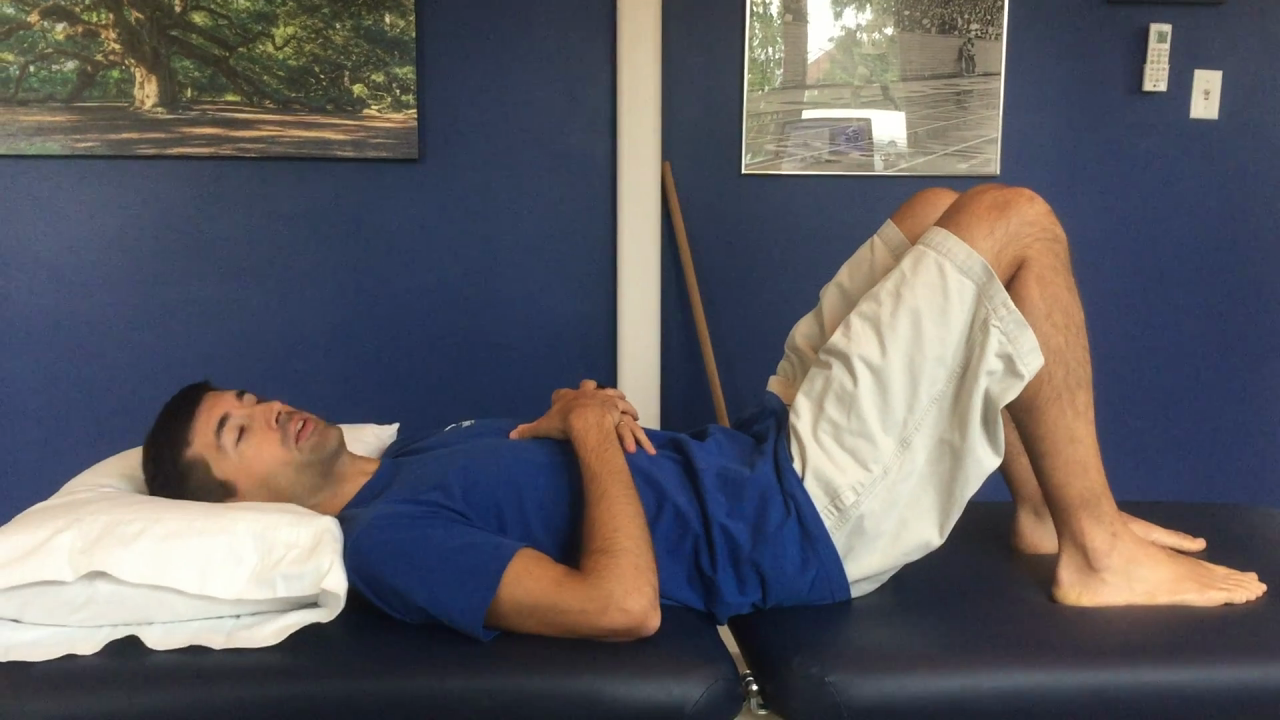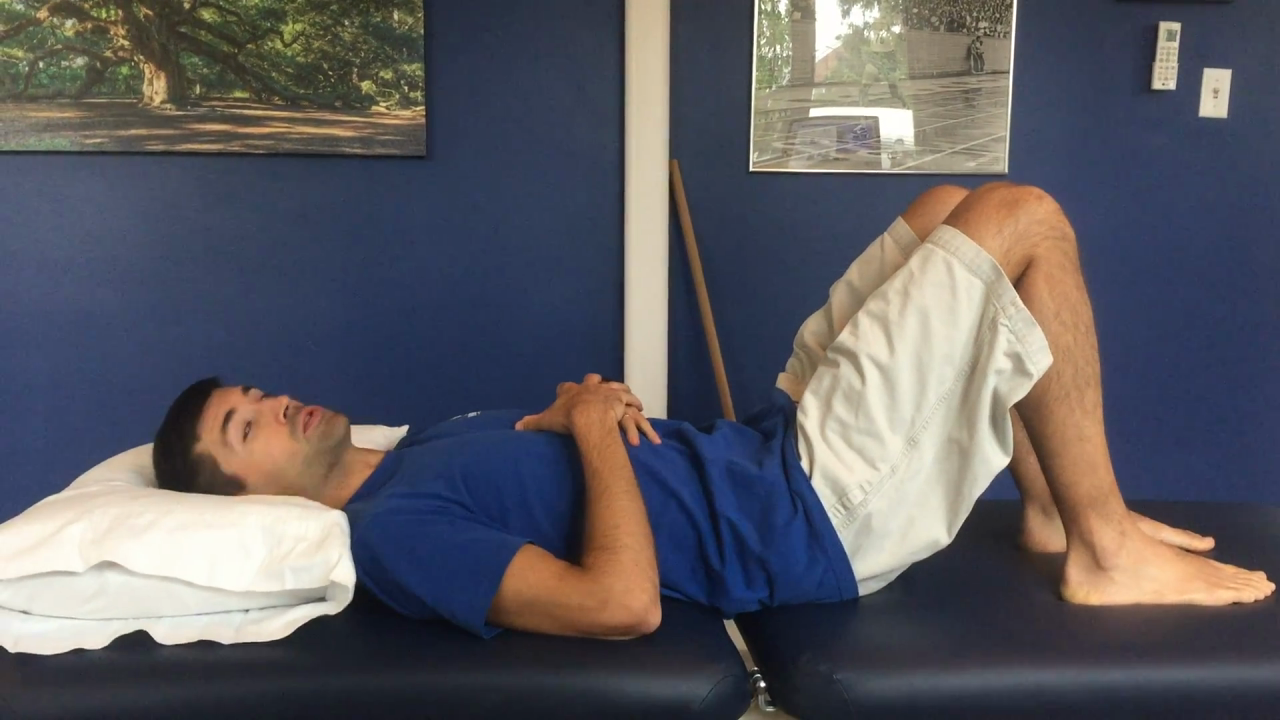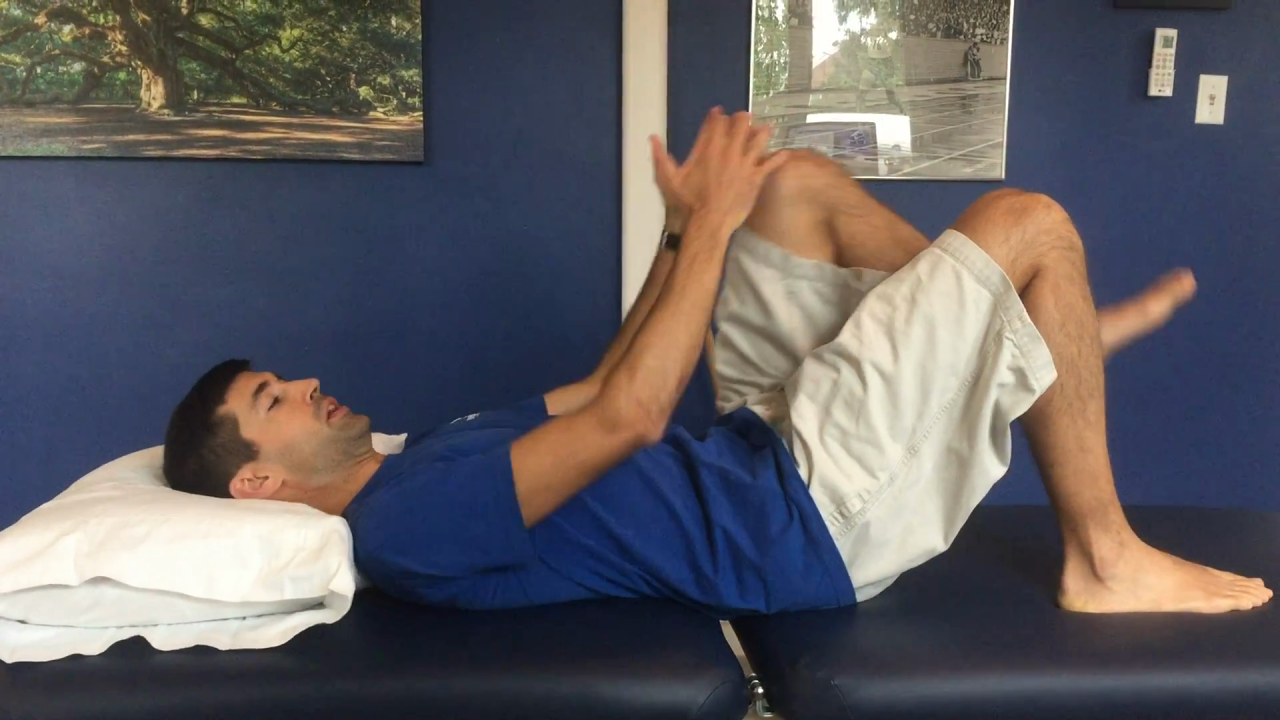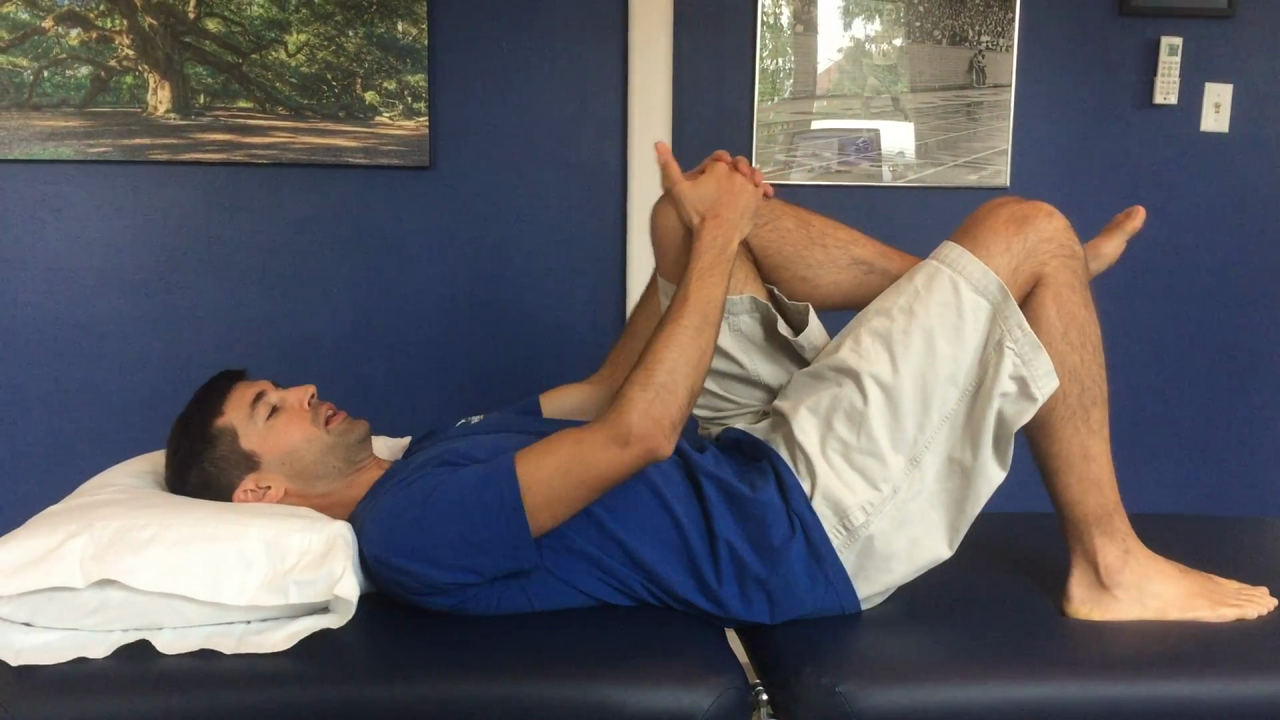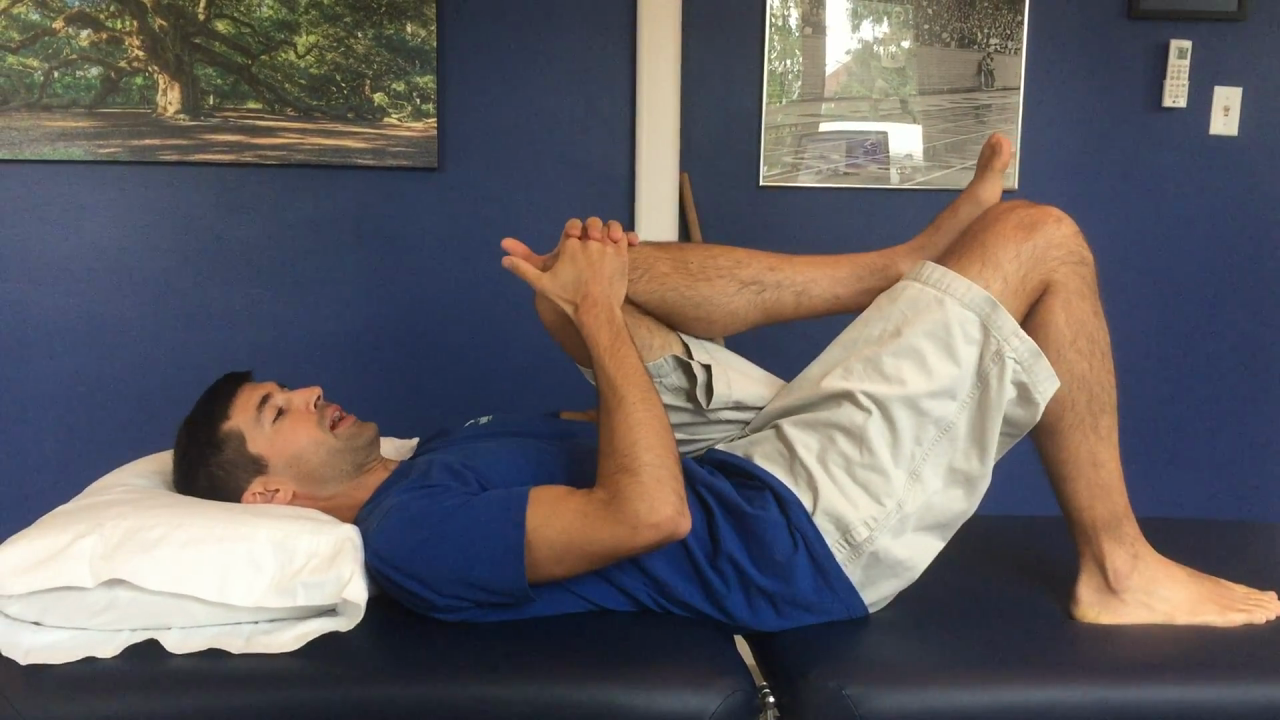
dt=1s
person 1, frame 1
left shoulder: (408, 452)
right shoulder: (386, 540)
right elbow: (623, 607)
left wrist: (571, 419)
right wrist: (594, 433)
left hip: (759, 447)
right hip: (806, 522)
left knee: (940, 210)
right knee: (1012, 222)
left ankle: (1044, 509)
right ankle: (1098, 552)
person 1, frame 2
left shoulder: (415, 454)
right shoulder: (394, 531)
right elbow: (625, 604)
left wrist: (584, 408)
right wrist: (595, 425)
left hip: (770, 440)
right hip: (816, 517)
left knee: (952, 208)
right knee: (1022, 218)
left ankle: (1054, 507)
right ankle: (1108, 552)
person 1, frame 3
left shoulder: (419, 464)
right shoulder: (410, 523)
left elbow: (600, 393)
right elbow: (634, 414)
left wrist: (693, 227)
right wrist: (711, 225)
left hip: (752, 450)
right hip: (805, 520)
left knee: (798, 182)
right knee: (1026, 223)
left ankle: (1050, 347)
right ankle: (1106, 559)
person 1, frame 4
left shoulder: (426, 462)
right shoulder: (415, 531)
left elbow: (601, 395)
right elbow: (639, 431)
left wrist: (704, 236)
right wrist: (720, 241)
left hip: (751, 461)
right hip: (808, 525)
left knee: (689, 217)
right knee: (1027, 227)
left ankle: (1026, 315)
right ankle: (1110, 566)
person 1, frame 5
left shoulder: (431, 465)
right shoulder: (415, 537)
left elbow: (623, 434)
right elbow: (651, 512)
left wrist: (590, 296)
right wrist: (600, 316)
left hip: (742, 462)
right hip: (807, 528)
right knee: (1039, 239)
left ankle: (915, 262)
right ankle: (1119, 570)
